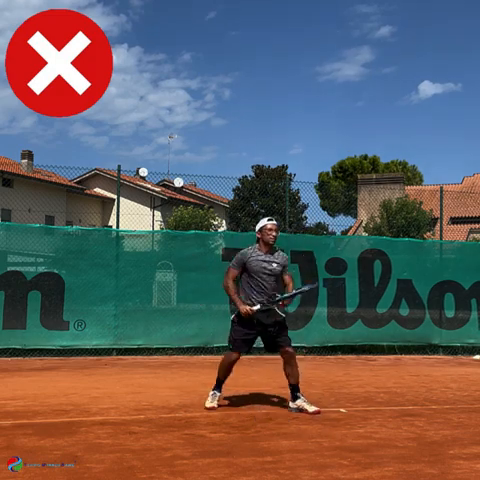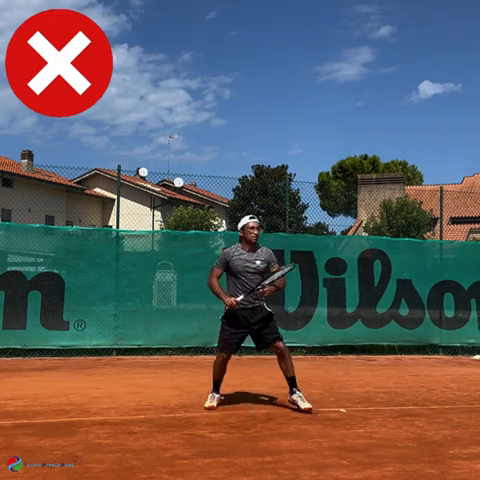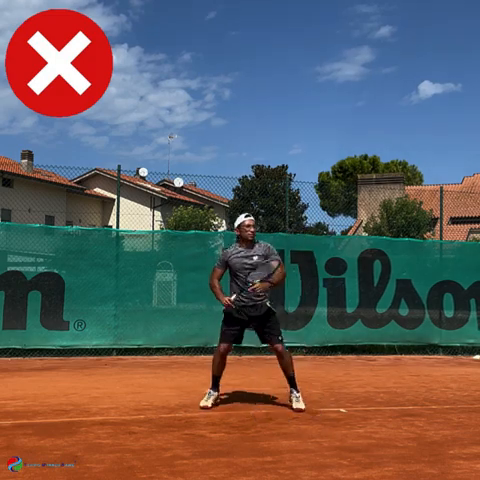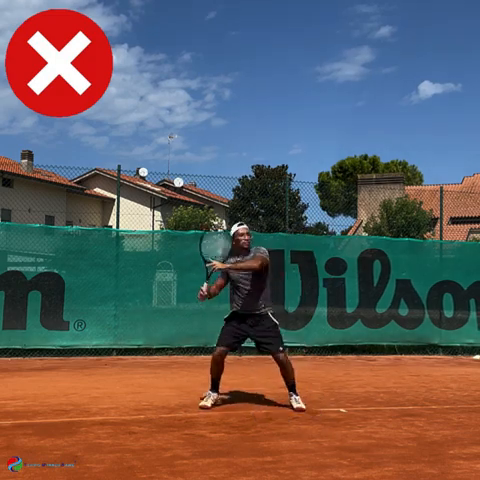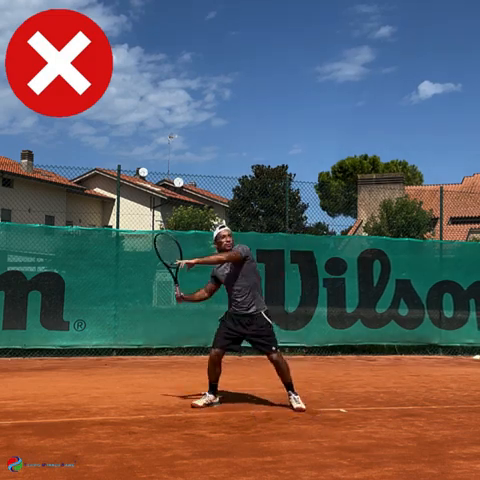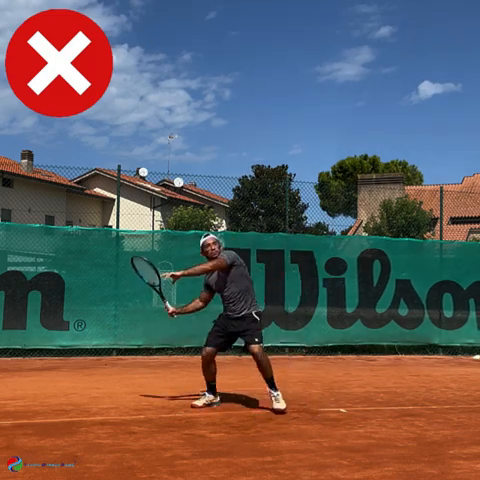
dt=0.2s
person 1, frame 1
left shoulder: (282, 257)
right shoulder: (245, 254)
left elbow: (289, 284)
right elbow: (228, 281)
left wrist: (288, 296)
right wrist: (240, 304)
left hip: (271, 313)
right hip: (247, 315)
left knee: (288, 352)
right knee: (233, 355)
left ankle: (296, 399)
right ankle: (216, 391)
person 1, frame 2
left shoulder: (266, 253)
right shoulder: (228, 254)
left elbow: (280, 280)
right elbow: (212, 279)
left wrist: (272, 288)
right wrist: (225, 298)
left hip: (260, 311)
right hip: (235, 313)
left knee: (280, 348)
right knee: (223, 355)
left ankle: (294, 393)
right ankle: (215, 393)
person 1, frame 3
left shoulder: (266, 248)
right shoulder: (228, 254)
left elbow: (281, 272)
right elbow: (214, 279)
left wrist: (267, 284)
right wrist: (221, 297)
left hip: (262, 308)
right hip: (236, 309)
left knee: (279, 348)
right knee: (222, 349)
left ankle: (294, 392)
right ankle: (213, 391)
person 1, frame 4
left shoulder: (260, 252)
right shoulder: (228, 263)
left elbow: (256, 264)
right elbow: (217, 287)
left wrist: (225, 266)
right wrist: (206, 293)
left hip: (262, 316)
right hip: (238, 317)
left knee: (281, 357)
right knee: (218, 353)
left ankle: (293, 395)
right ankle: (213, 393)
person 1, frame 5
left shoulder: (242, 250)
right shoulder: (217, 269)
left elbow: (224, 257)
right elbow: (206, 292)
left wrist: (195, 261)
right wrist: (185, 297)
left hip: (256, 316)
right hip: (233, 317)
left knee: (275, 357)
right knee: (215, 354)
left ankle: (292, 394)
right ankle: (212, 394)
person 1, frame 6
left shoulder: (230, 256)
right shoulder: (210, 278)
left elbow: (210, 266)
right elbow: (202, 301)
left wrist: (182, 274)
right wrist: (178, 310)
left hip: (248, 315)
right hip: (227, 318)
left knee: (256, 350)
right knee: (207, 354)
left ankle: (274, 392)
right ankle: (212, 395)
